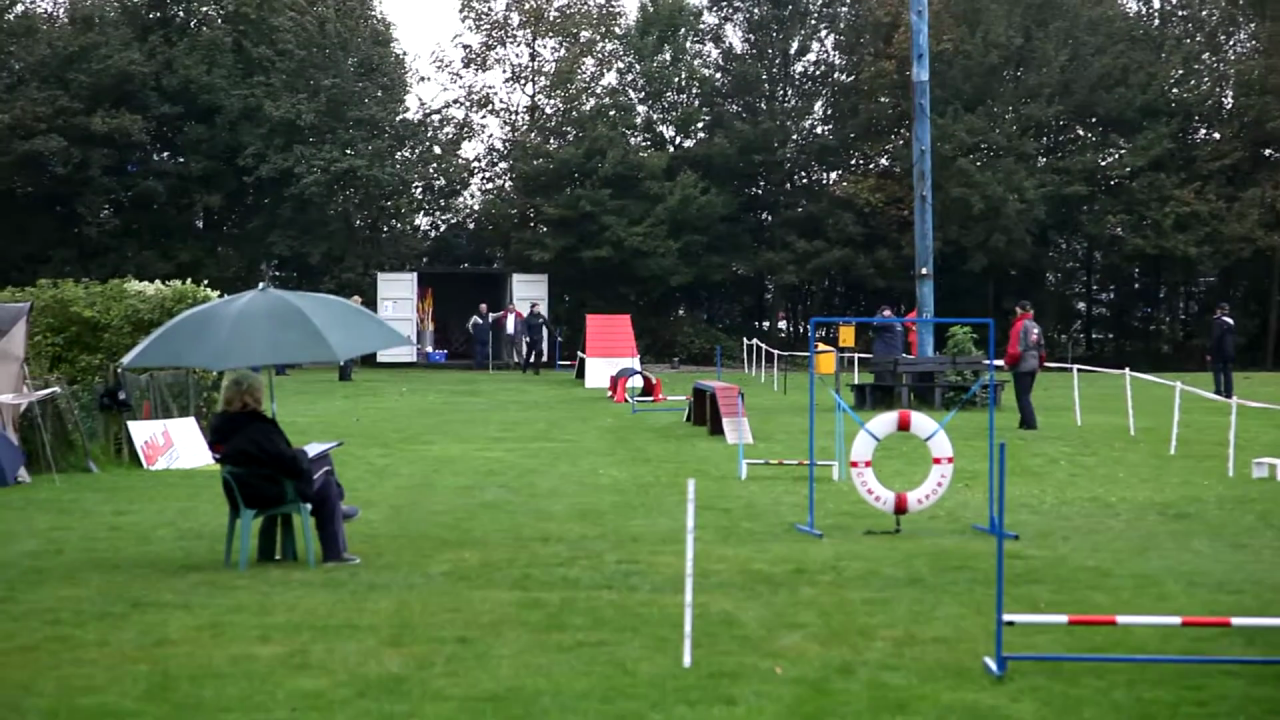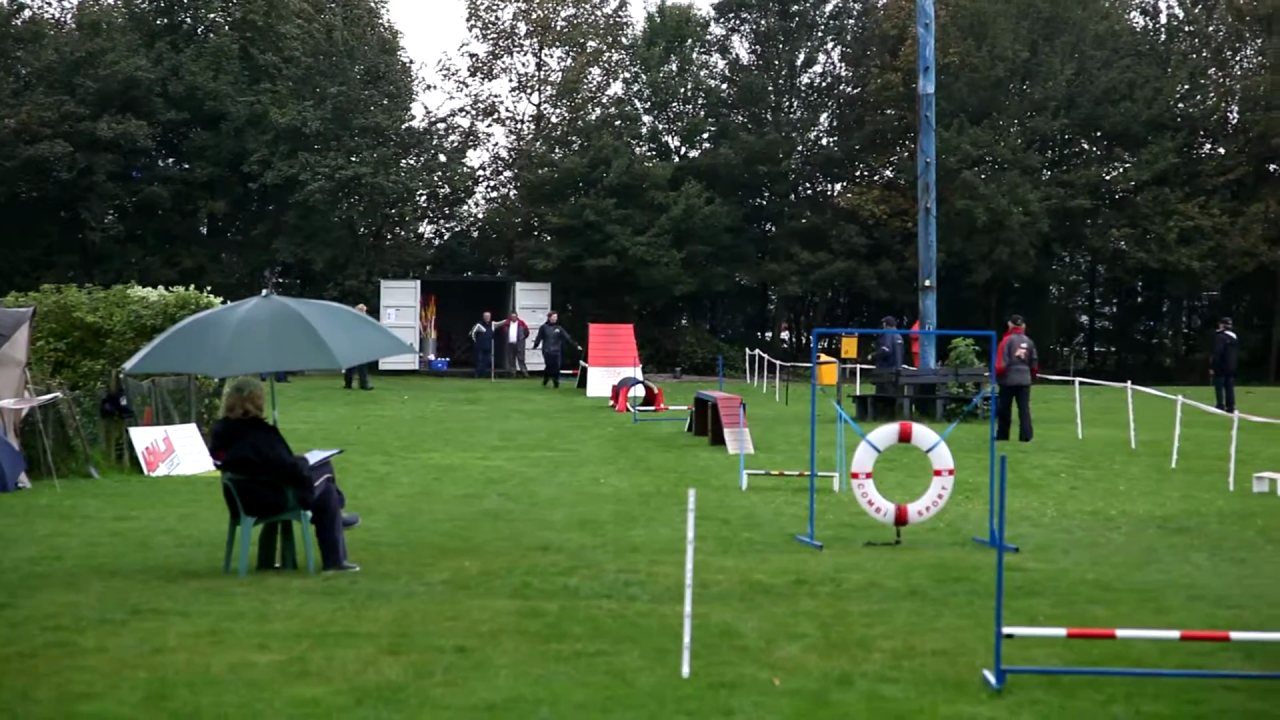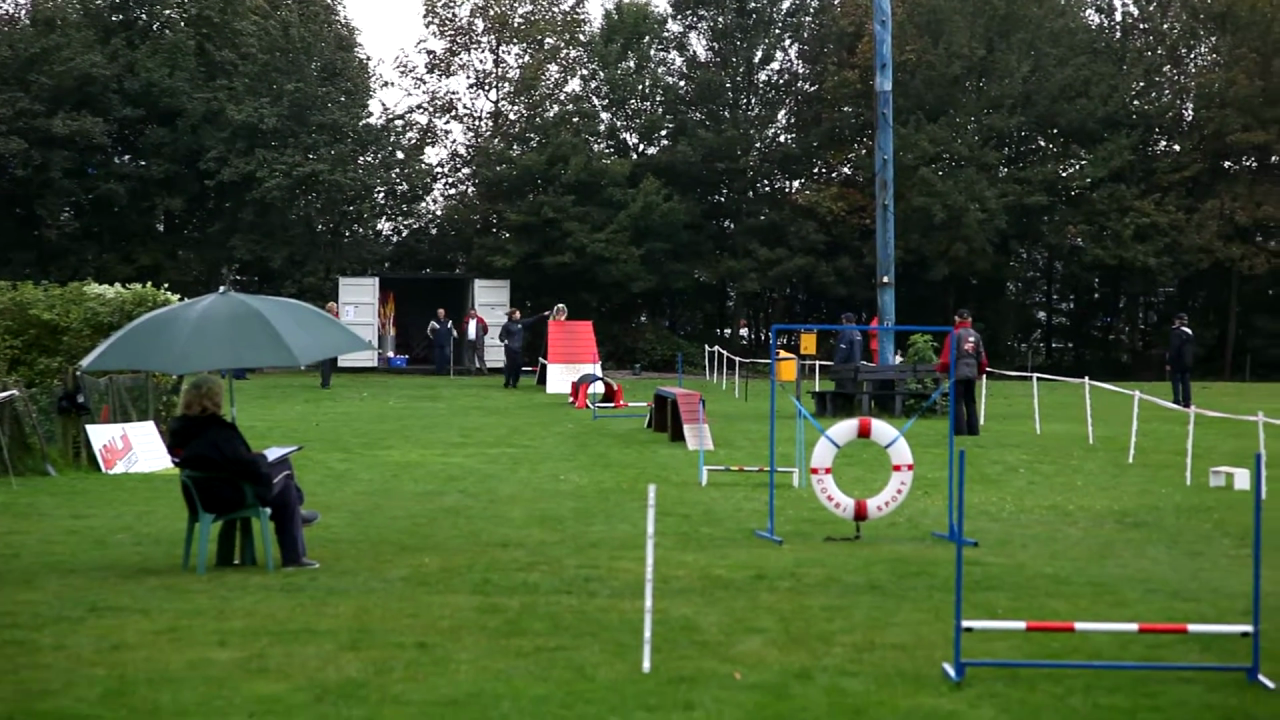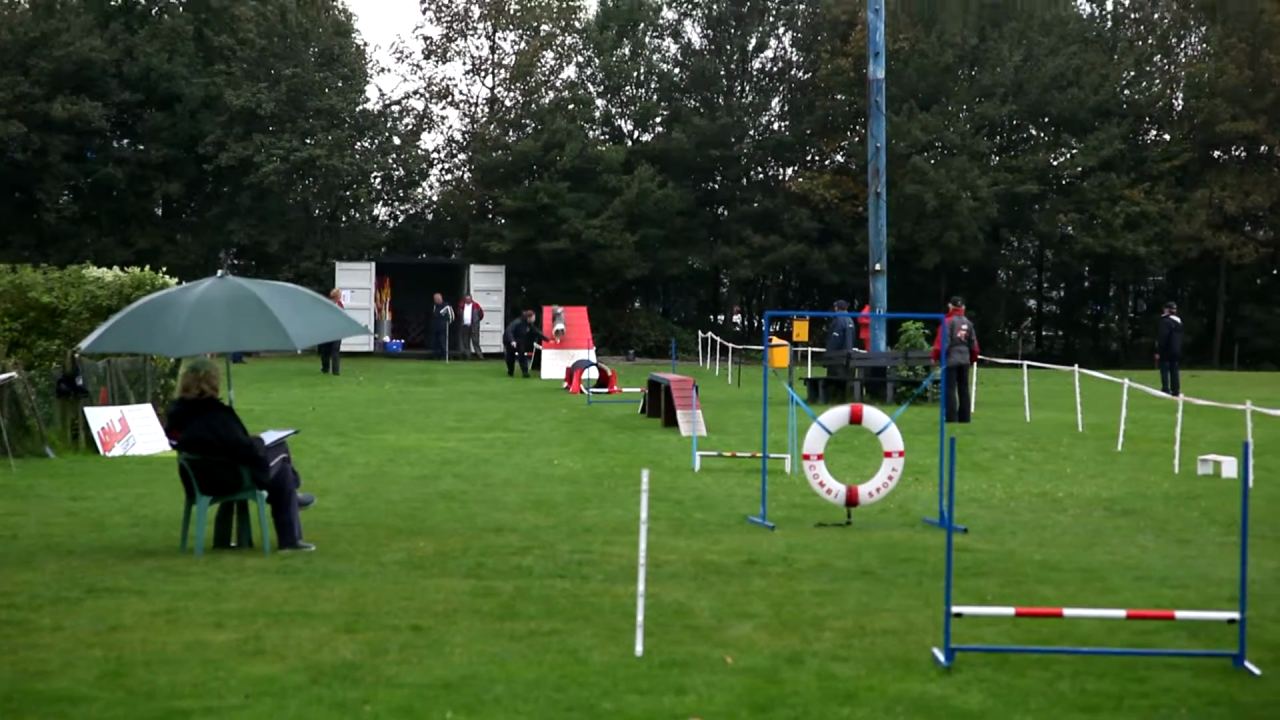
dt=0.7s
person 1, frame 1
left shoulder: (219, 425)
right shoulder: (257, 428)
right elbow: (289, 462)
left wrist: (295, 455)
right wrist: (302, 454)
right hip: (269, 492)
right knee: (326, 485)
right ankle: (335, 552)
person 1, frame 2
left shoulder: (220, 431)
right shoulder: (258, 435)
right elbow: (289, 470)
left wrist: (296, 462)
right wrist: (302, 462)
right hip: (269, 500)
right knee: (326, 493)
right ankle: (335, 560)
person 1, frame 3
left shoulder: (178, 428)
right shoulder: (217, 432)
right elbow: (248, 467)
left wrist: (254, 459)
right wrist: (261, 458)
right hip: (228, 497)
right knee: (285, 489)
right ankle: (294, 557)
person 1, frame 4
left shoulder: (176, 412)
right shoulder: (215, 415)
right elbow: (246, 450)
left wrist: (251, 442)
right wrist: (258, 442)
right hip: (225, 480)
right knee: (282, 472)
right ankle: (290, 540)
